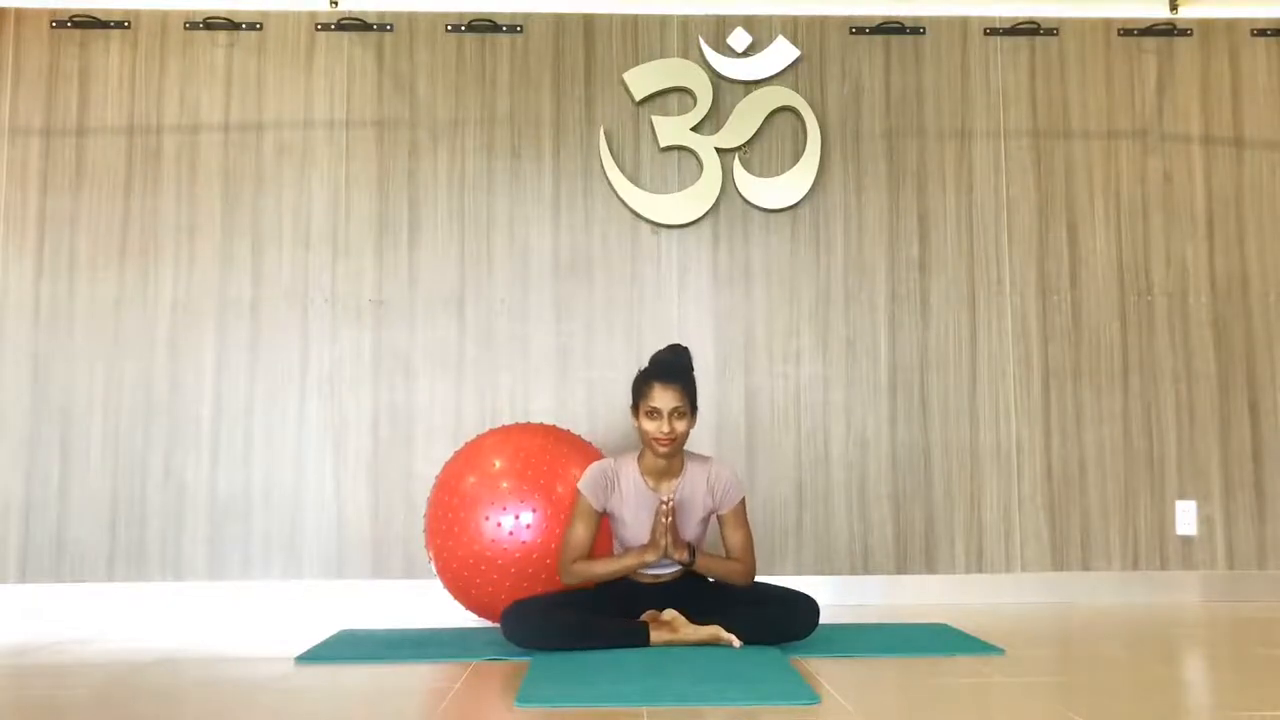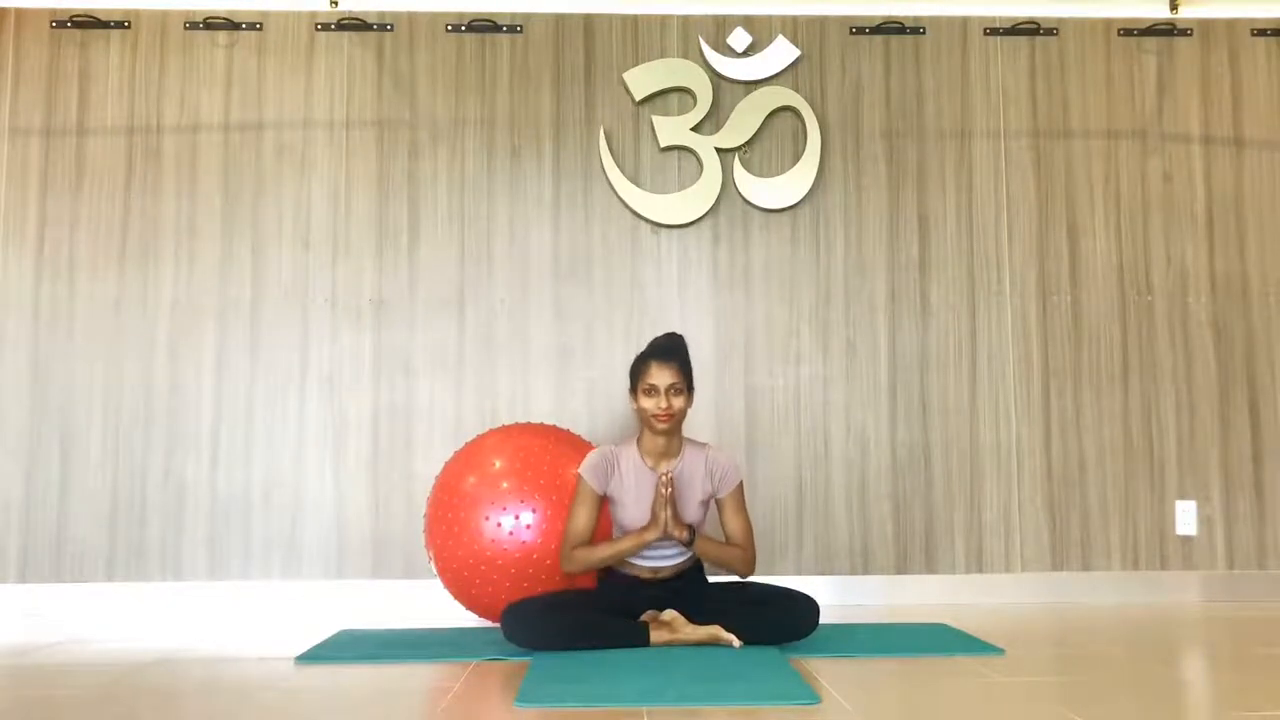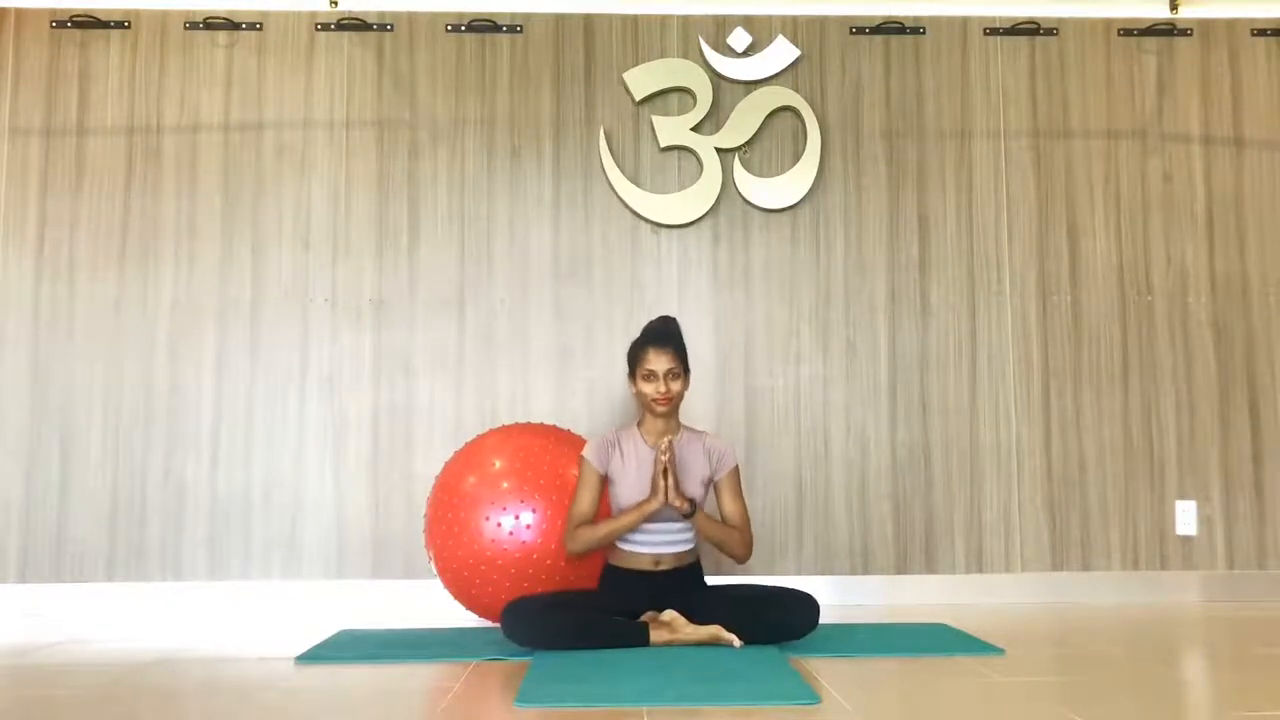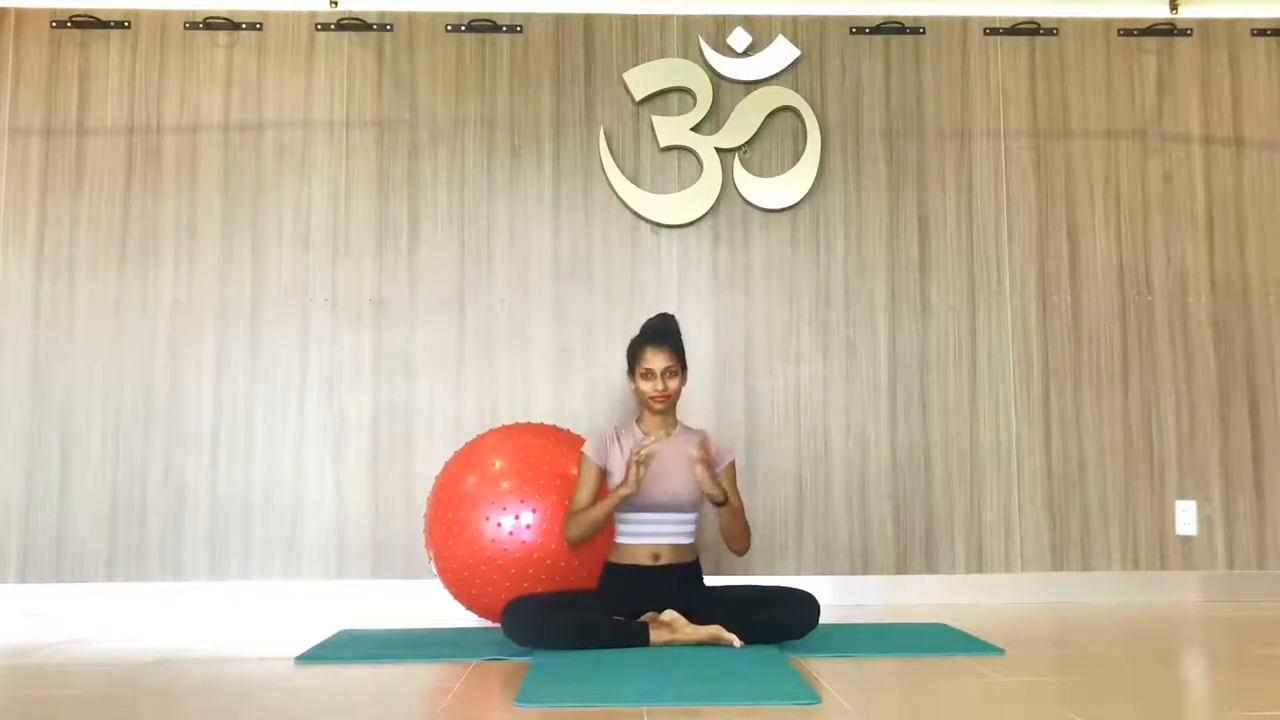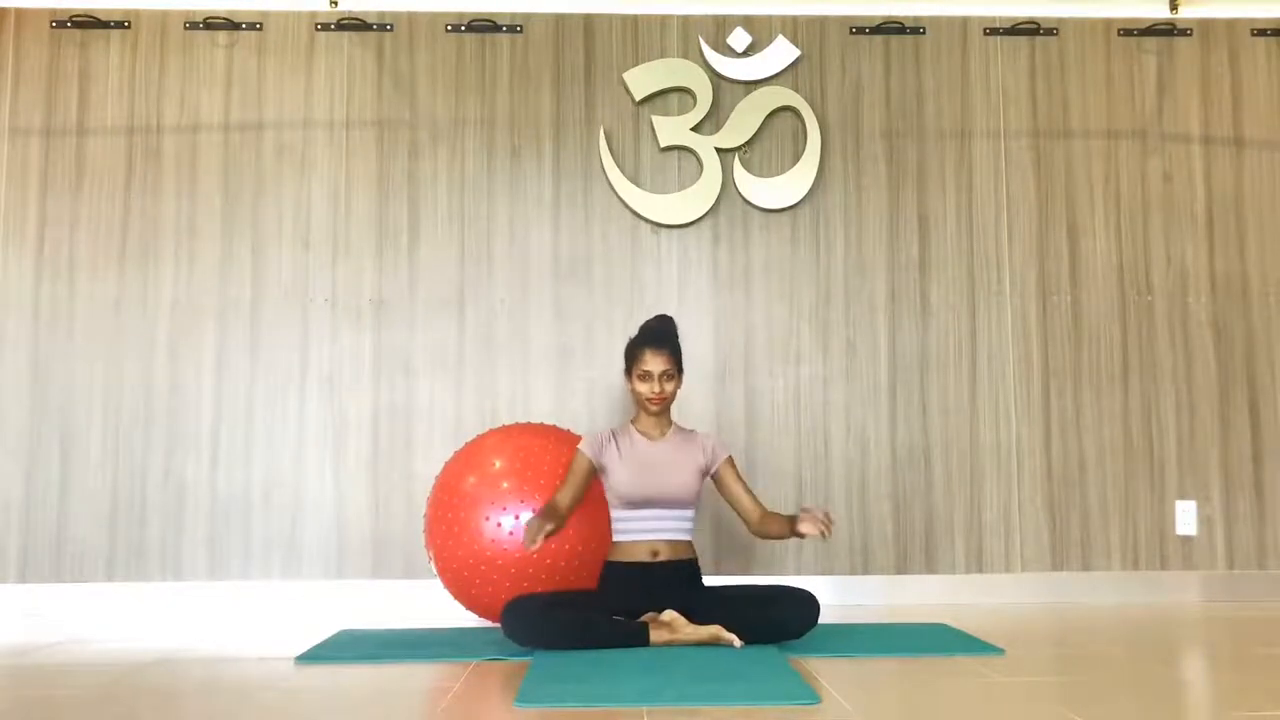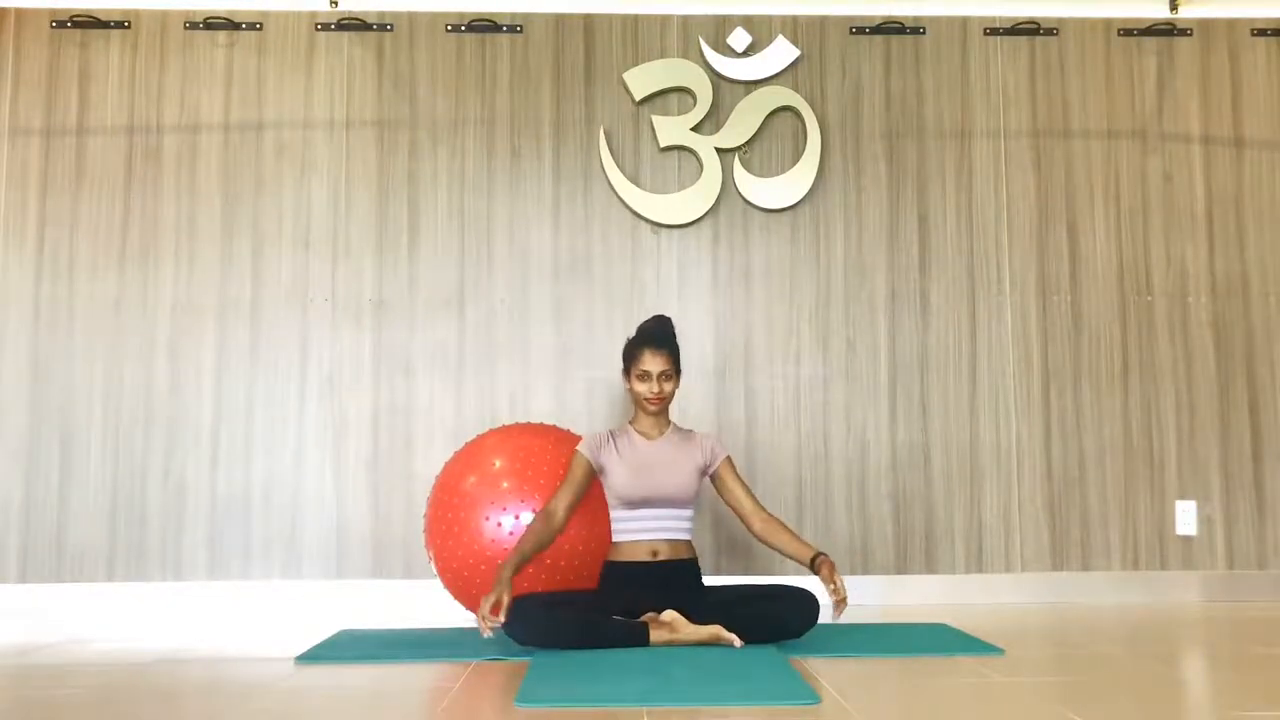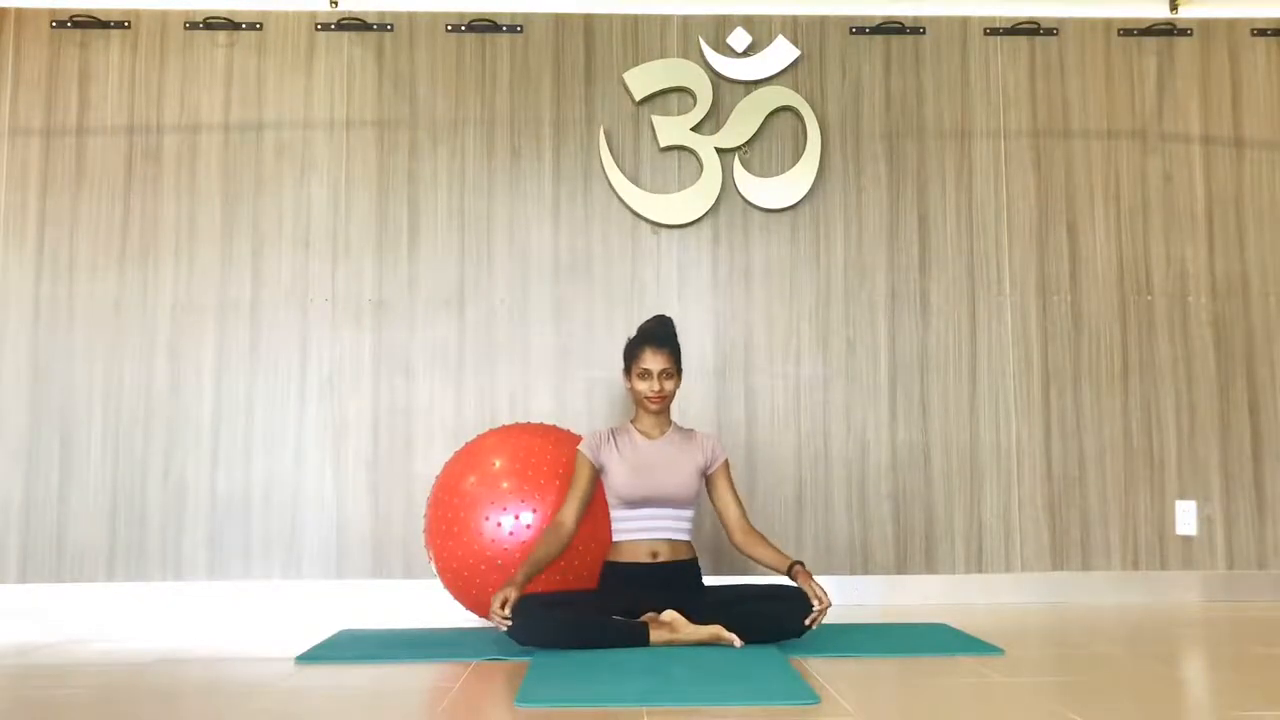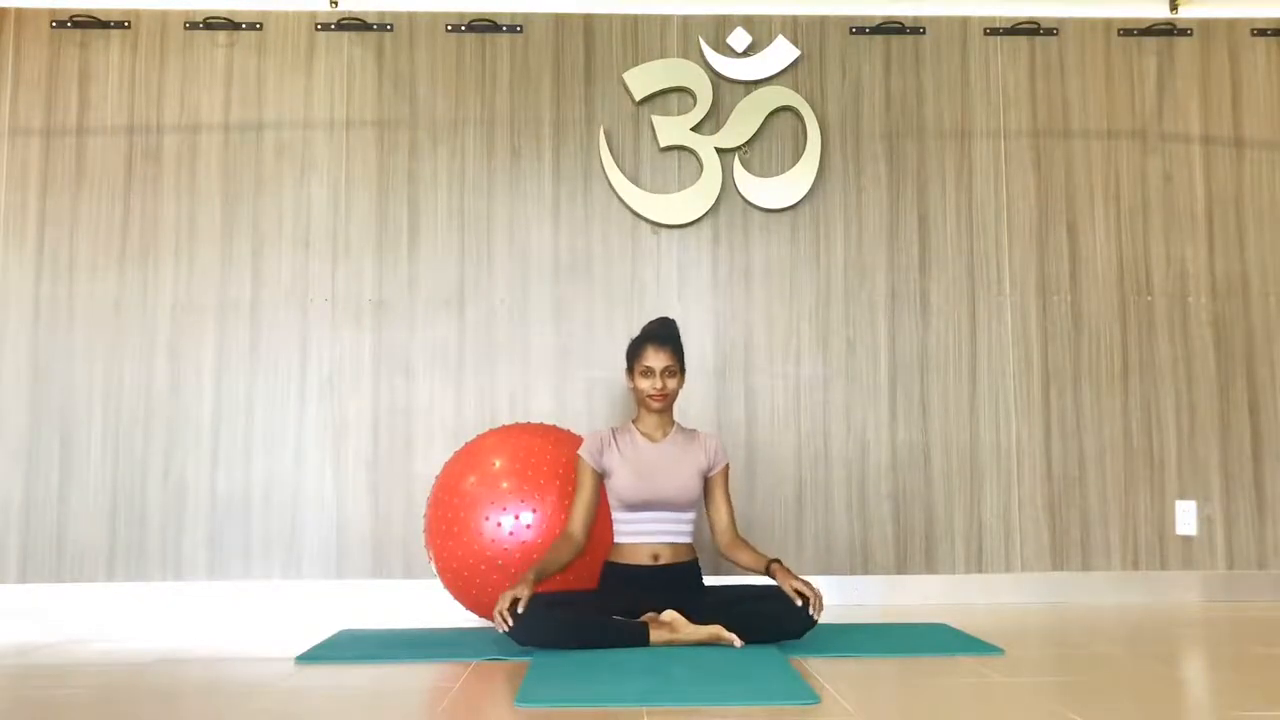
dt=0.3s
person 1, frame 1
left shoulder: (718, 478)
right shoulder: (603, 476)
left elbow: (744, 572)
right elbow: (570, 570)
left wrist: (683, 552)
right wrist: (647, 552)
left hip: (690, 593)
right hip: (621, 595)
left knee: (802, 611)
right knee: (519, 620)
left ankle: (649, 627)
right ankle: (668, 633)
person 1, frame 2
left shoulder: (716, 464)
right shoulder: (604, 462)
left elbow: (744, 561)
right elbow: (571, 559)
left wrist: (683, 531)
right wrist: (649, 531)
left hip: (689, 591)
right hip: (620, 593)
left knee: (801, 612)
right knee: (519, 620)
left ankle: (645, 627)
right ankle: (669, 633)
person 1, frame 3
left shoulder: (714, 451)
right shoulder: (605, 448)
left elbow: (741, 549)
right elbow: (575, 542)
left wrist: (684, 503)
right wrist: (652, 501)
left hip: (687, 589)
right hip: (620, 589)
left knee: (802, 610)
right knee: (518, 618)
right ankle: (667, 633)
person 1, frame 4
left shoulder: (709, 448)
right shoulder: (605, 444)
left elbow: (740, 544)
right elbow: (572, 532)
left wrist: (715, 492)
right wrist: (626, 487)
left hip: (686, 588)
right hip: (620, 588)
left knee: (802, 608)
right knee: (518, 616)
left ankle: (637, 628)
right ankle: (671, 632)
person 1, frame 5
left shoulder: (704, 447)
right shoulder: (602, 444)
left elbow: (757, 518)
right elbow: (558, 507)
left wrist: (796, 523)
right wrist: (540, 522)
left hip: (686, 587)
right hip: (620, 587)
left knee: (802, 607)
right knee: (519, 616)
left ankle: (640, 628)
right ankle: (668, 633)
person 1, frame 6
left shoulder: (703, 447)
right shoulder: (600, 446)
left elbow: (757, 518)
right elbow: (554, 514)
left wrist: (818, 560)
right wrist: (507, 574)
left hip: (686, 586)
right hip: (620, 587)
left knee: (801, 606)
right knee: (522, 616)
left ankle: (639, 628)
right ankle: (670, 633)
person 1, frame 7
left shoulder: (704, 447)
right shoulder: (600, 444)
left elbow: (740, 530)
right elbow: (565, 524)
left wrist: (795, 569)
right wrist: (519, 578)
left hip: (685, 586)
right hip: (620, 587)
left knee: (799, 606)
right knee: (522, 617)
left ankle: (633, 629)
right ankle: (672, 633)
person 1, frame 8
left shoulder: (706, 447)
right shoulder: (601, 445)
left elbow: (727, 538)
right elbow: (574, 534)
left wrist: (775, 567)
right wrist: (531, 578)
left hip: (686, 588)
right hip: (620, 588)
left knee: (796, 610)
right knee: (524, 618)
left ankle: (634, 628)
right ankle: (673, 632)
